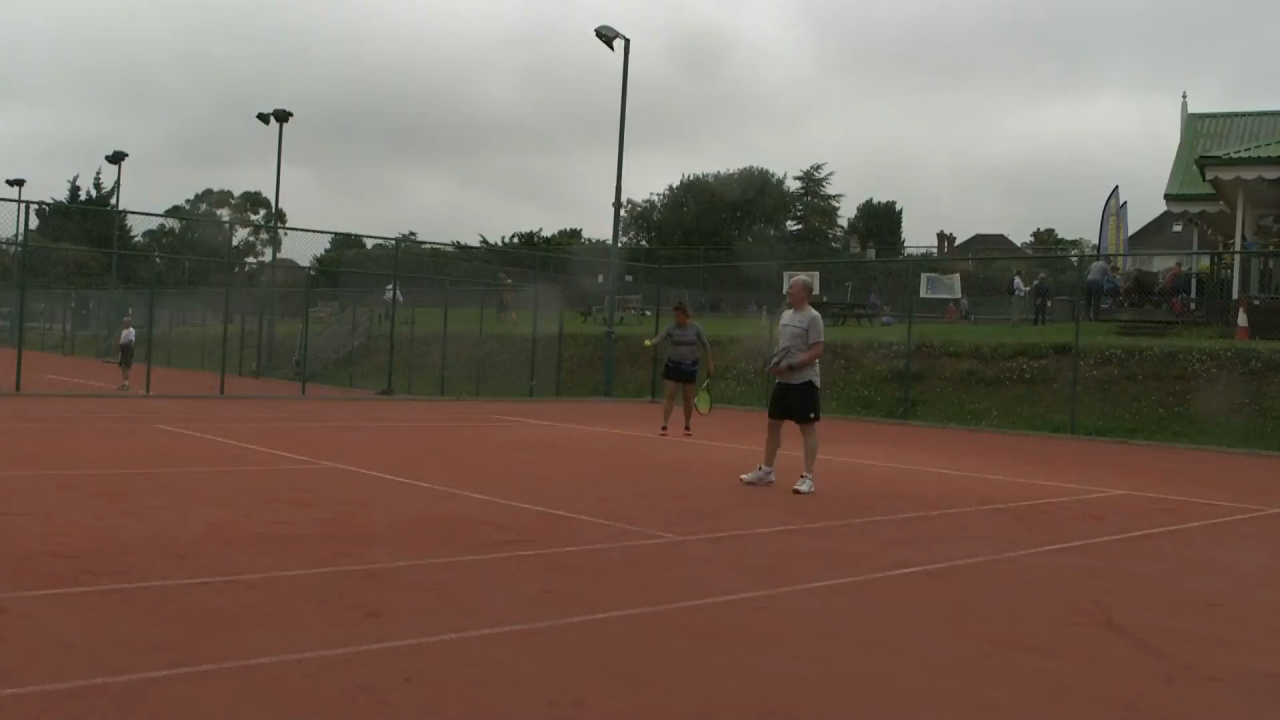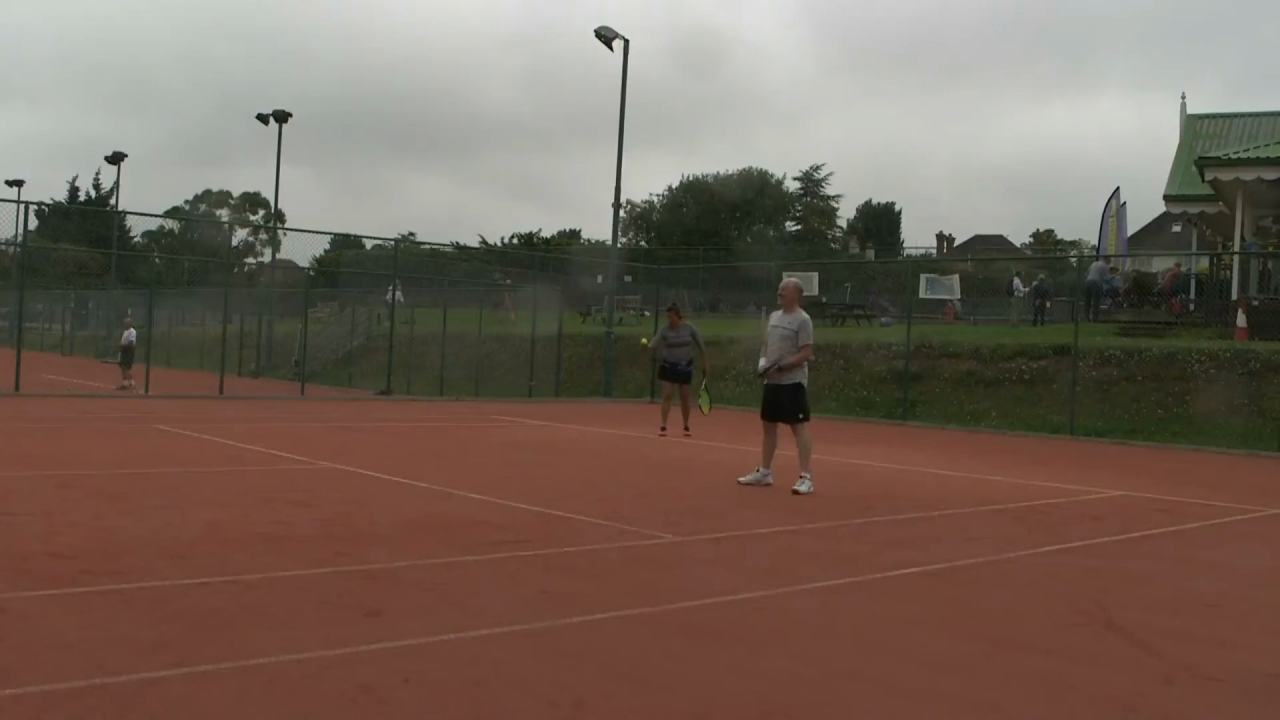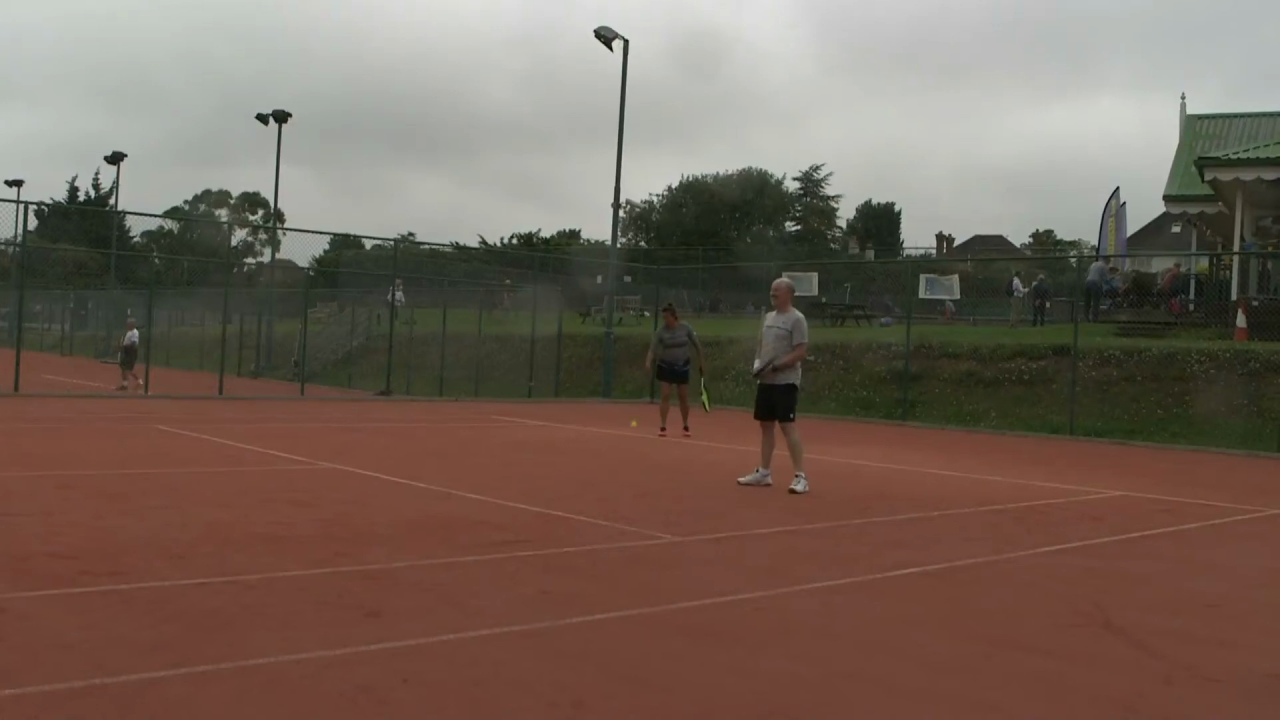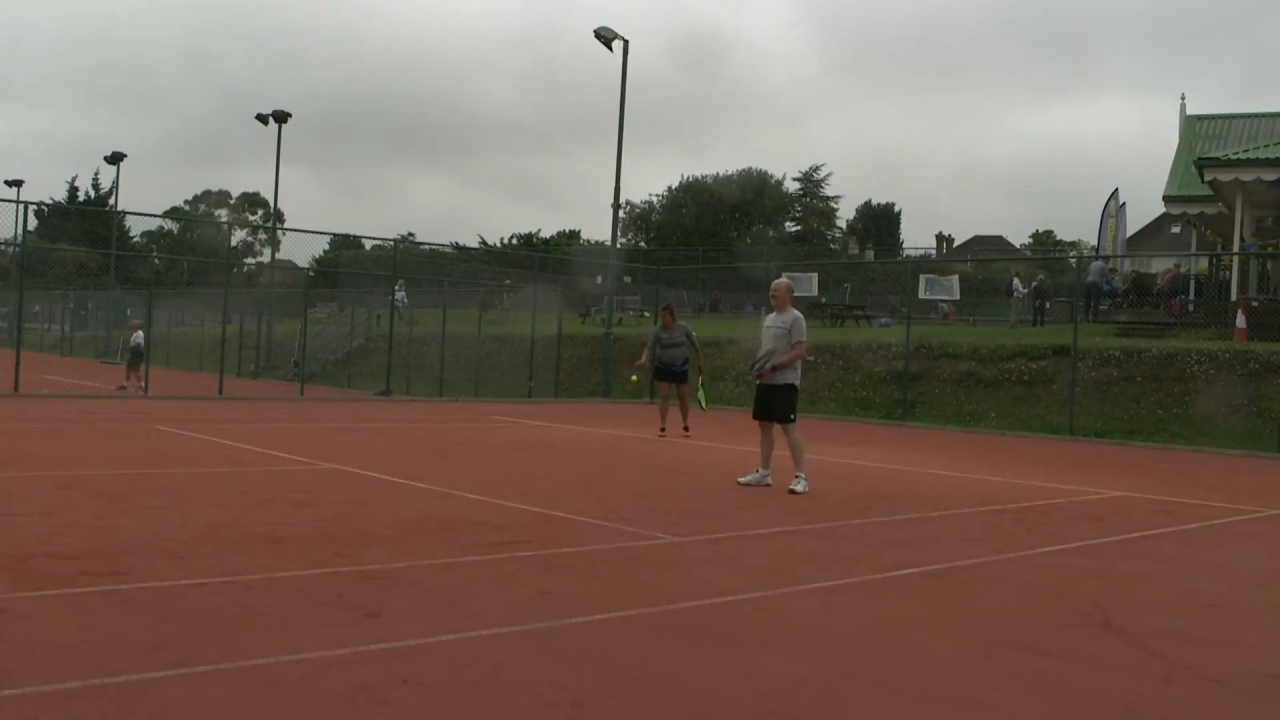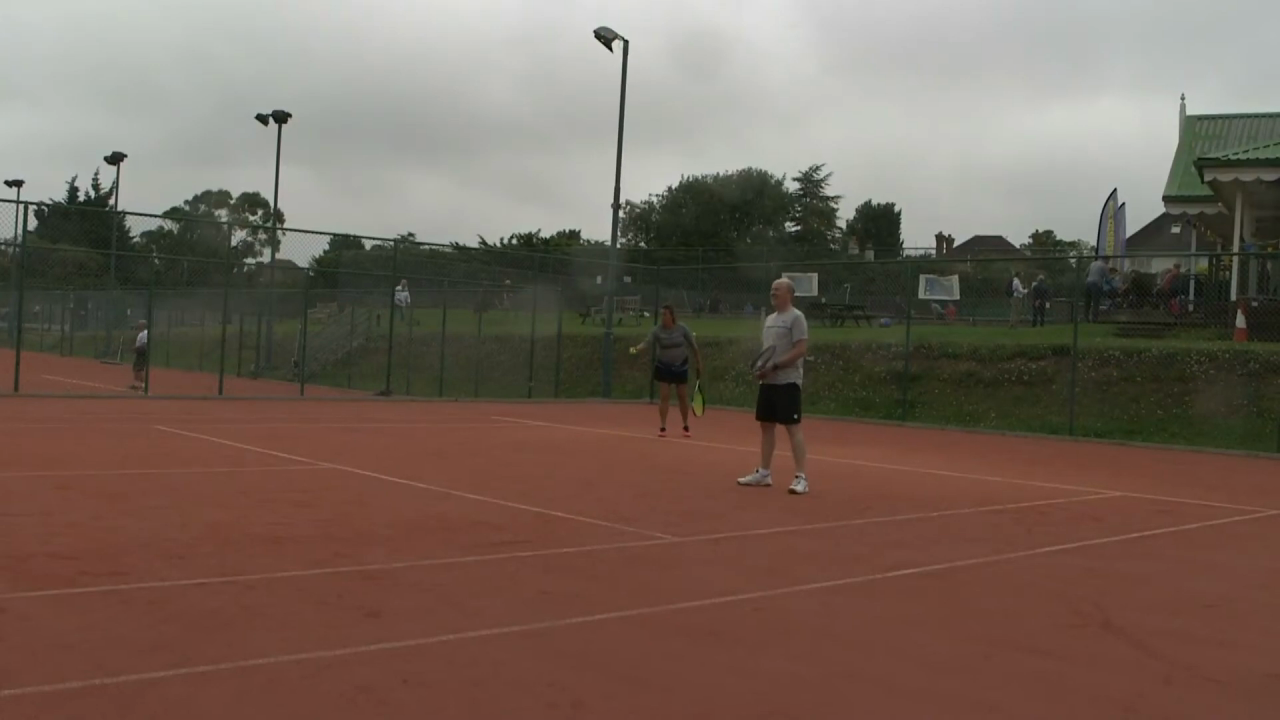
dt=0.2s
person 1, frame 1
left shoulder: (813, 317)
right shoulder: (785, 315)
left elbow: (817, 351)
left wrist: (790, 366)
right wrist: (775, 363)
left hip: (804, 382)
right hip: (783, 381)
left knee: (807, 428)
right knee: (773, 424)
left ankle: (807, 478)
right ankle: (766, 471)
person 1, frame 2
left shoulder: (802, 319)
right shoulder: (774, 316)
left elbow: (806, 354)
left wrist: (779, 367)
right wrist: (762, 362)
left hip: (792, 382)
right hip: (772, 382)
left knee: (799, 428)
right knee: (768, 426)
left ankle: (806, 478)
right ankle: (764, 472)
person 1, frame 3
left shoulder: (797, 319)
right shoulder: (769, 317)
left elbow: (800, 353)
left wrist: (774, 367)
right wrist: (757, 364)
left hip: (785, 381)
right hip: (765, 381)
left knee: (787, 426)
right knee: (766, 426)
left ankle: (800, 477)
right ankle: (764, 473)
person 1, frame 4
left shoulder: (795, 318)
right shoulder: (769, 318)
left elbow: (799, 352)
left wrist: (773, 366)
right wrist: (757, 367)
left hip: (785, 382)
right hip: (765, 381)
left knee: (788, 427)
right knee: (765, 426)
left ankle: (800, 477)
right ankle: (763, 473)
person 1, frame 5
left shoulder: (796, 317)
right shoulder: (770, 318)
left elbow: (800, 350)
left wrist: (774, 365)
right wrist: (760, 367)
left hip: (787, 382)
right hip: (767, 381)
left knee: (792, 427)
right knee: (766, 426)
left ankle: (801, 477)
right ankle: (764, 473)
